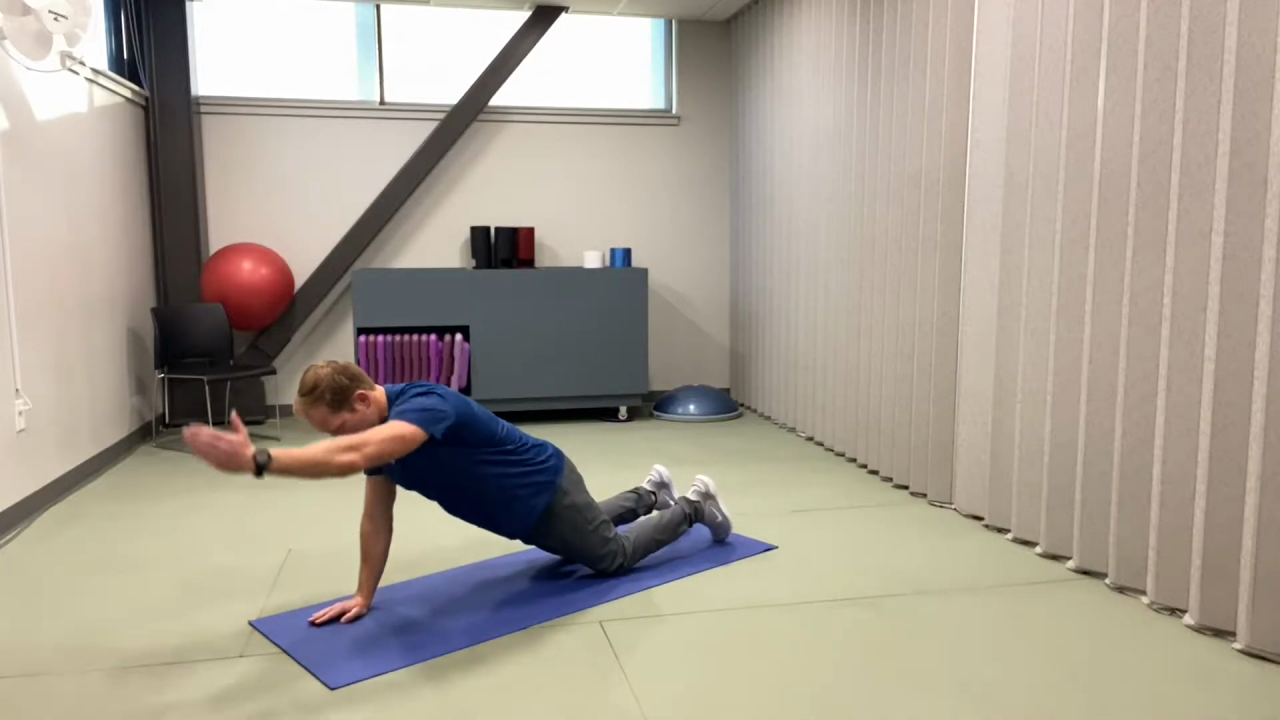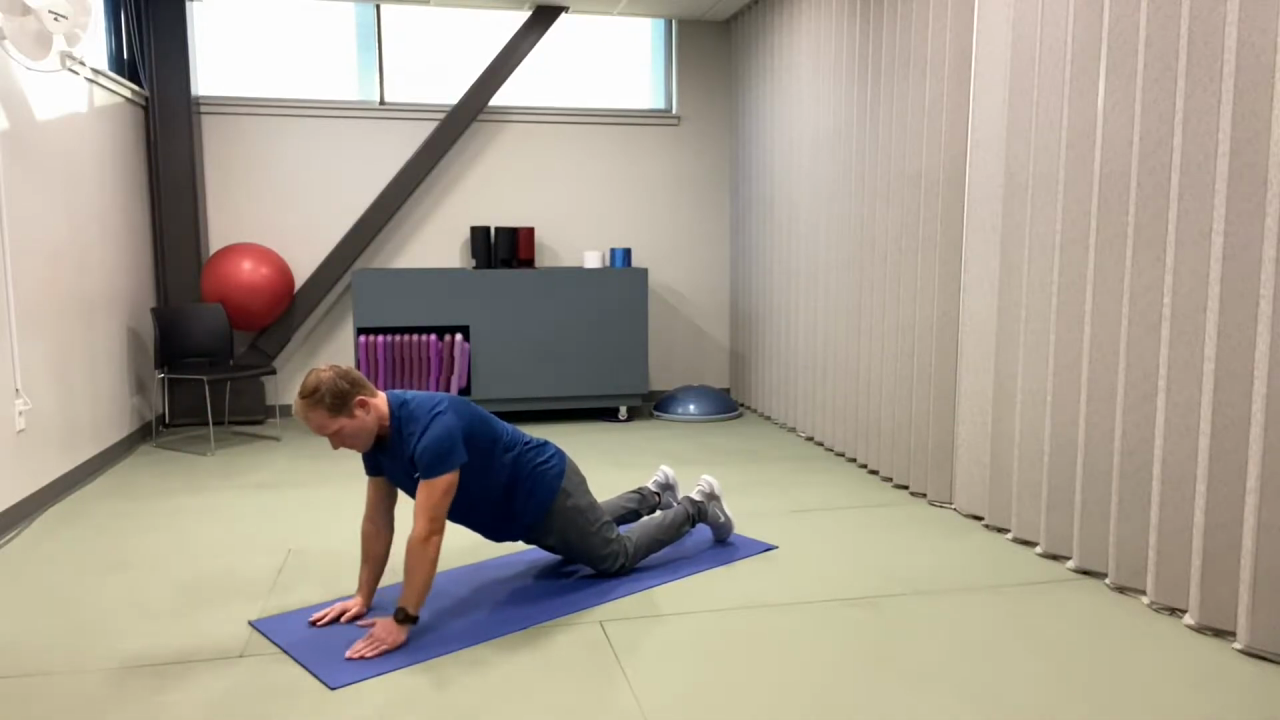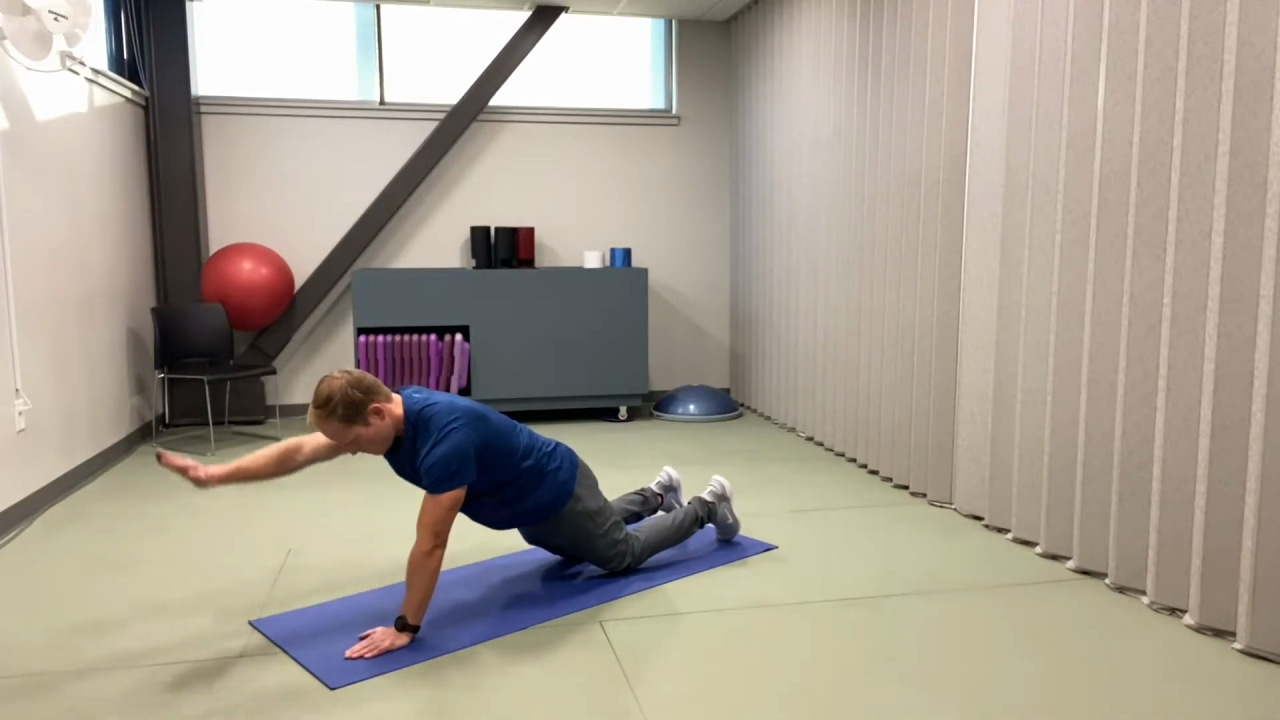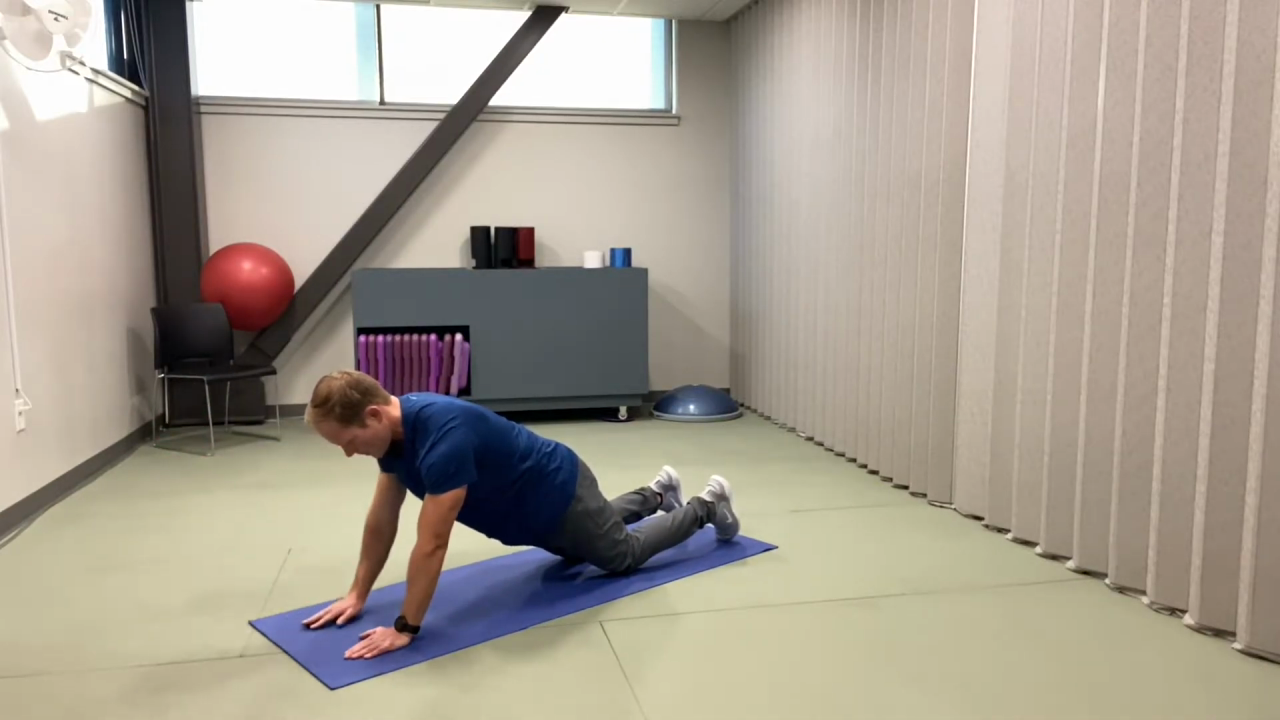
dt=1s
person 1, frame 1
left shoulder: (423, 405)
right shoulder: (379, 428)
left elbow: (351, 456)
right elbow: (376, 520)
left wrist: (256, 459)
right wrist: (364, 596)
left hip: (546, 489)
right hip: (519, 506)
left knee: (613, 556)
right knee: (576, 547)
left ankle: (693, 505)
right ankle: (649, 494)
person 1, frame 2
left shoulder: (432, 425)
right shoulder: (377, 431)
left elbow: (427, 532)
right elbow: (377, 521)
left wrist: (403, 621)
right wrist: (364, 596)
left hip: (544, 488)
right hip: (516, 506)
left knee: (615, 557)
right knee: (579, 544)
left ankle: (698, 506)
right ankle: (654, 495)
person 1, frame 3
left shoulder: (445, 436)
right shoulder: (384, 411)
left elbow: (430, 544)
right elbow: (298, 451)
left wrist: (405, 628)
right wrist: (214, 473)
left hip: (557, 490)
right hip: (531, 499)
left knee: (621, 555)
right knee: (573, 552)
left ankle: (707, 506)
right ankle: (656, 493)
person 1, frame 4
left shoulder: (443, 436)
right shoulder: (393, 429)
left elbow: (431, 545)
right elbow: (381, 520)
left wrist: (406, 628)
right wrist: (358, 594)
left hip: (558, 492)
right hip: (531, 505)
left knee: (624, 556)
right knee: (574, 553)
left ankle: (707, 507)
right ankle: (657, 494)
